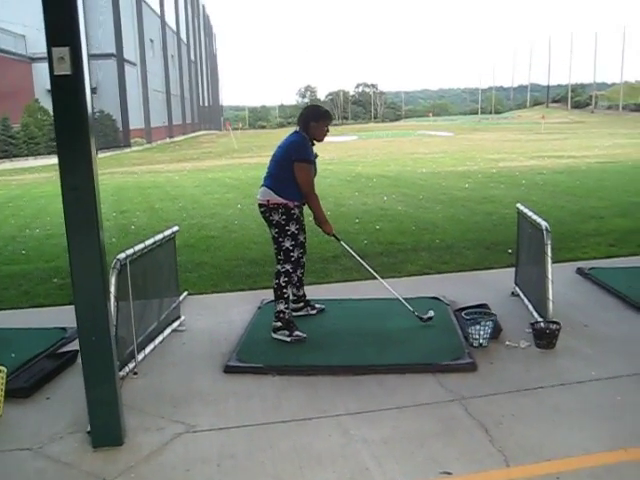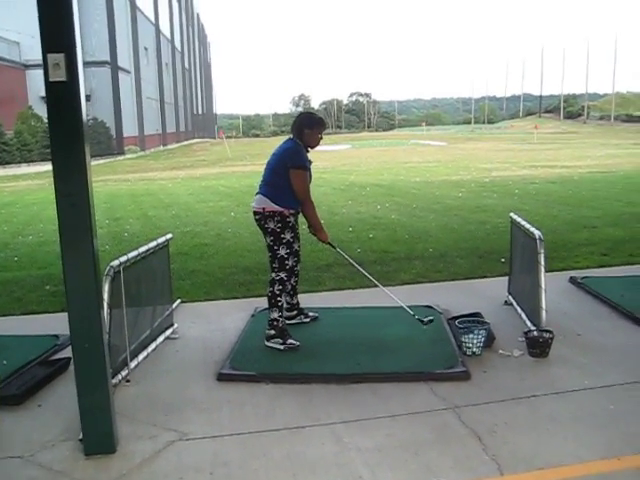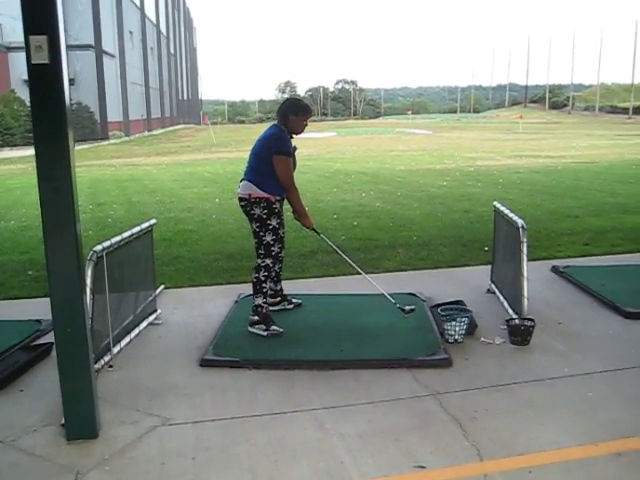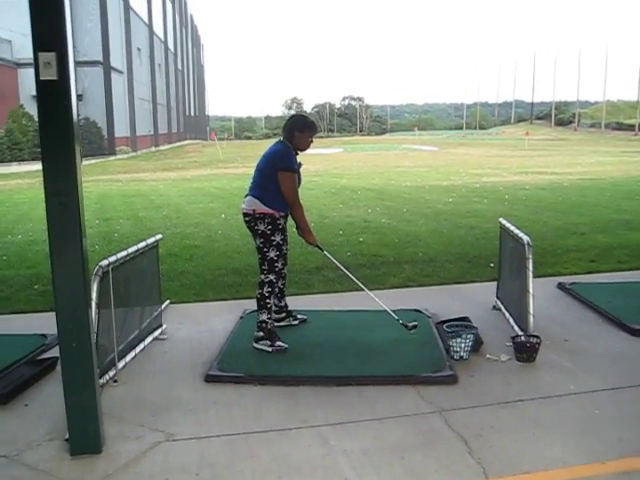
dt=0.5s
person 1, frame 1
left shoulder: (298, 141)
right shoulder: (301, 146)
left elbow: (301, 188)
right elbow: (308, 191)
left wrist: (317, 217)
right wrist: (323, 221)
left hip: (286, 205)
right hip: (278, 206)
left knee: (297, 254)
right knee: (287, 260)
left ankle: (298, 302)
right ankle: (281, 322)
person 1, frame 2
left shoulder: (292, 148)
right shoulder: (296, 153)
left elbow: (297, 196)
right elbow: (304, 198)
left wrist: (311, 223)
right wrist: (319, 228)
left hip: (281, 212)
right hip: (273, 214)
left knee: (292, 262)
right knee: (281, 268)
left ankle: (292, 310)
right ankle: (274, 330)
person 1, frame 3
left shoulder: (278, 135)
right shoulder: (279, 139)
left elbow: (282, 182)
right elbow: (288, 183)
left wrist: (296, 210)
right wrist: (303, 214)
left hip: (266, 199)
right hip: (258, 200)
left knee: (276, 248)
right knee: (267, 254)
left ankle: (275, 297)
right ankle: (258, 316)
person 1, frame 4
left shoulder: (283, 151)
right shoulder: (284, 156)
left elbow: (287, 198)
right elbow: (292, 200)
left wrist: (300, 226)
right wrist: (307, 231)
left hip: (270, 215)
right hip: (263, 216)
left knee: (279, 264)
right knee: (270, 270)
left ankle: (280, 312)
right ankle: (263, 332)
